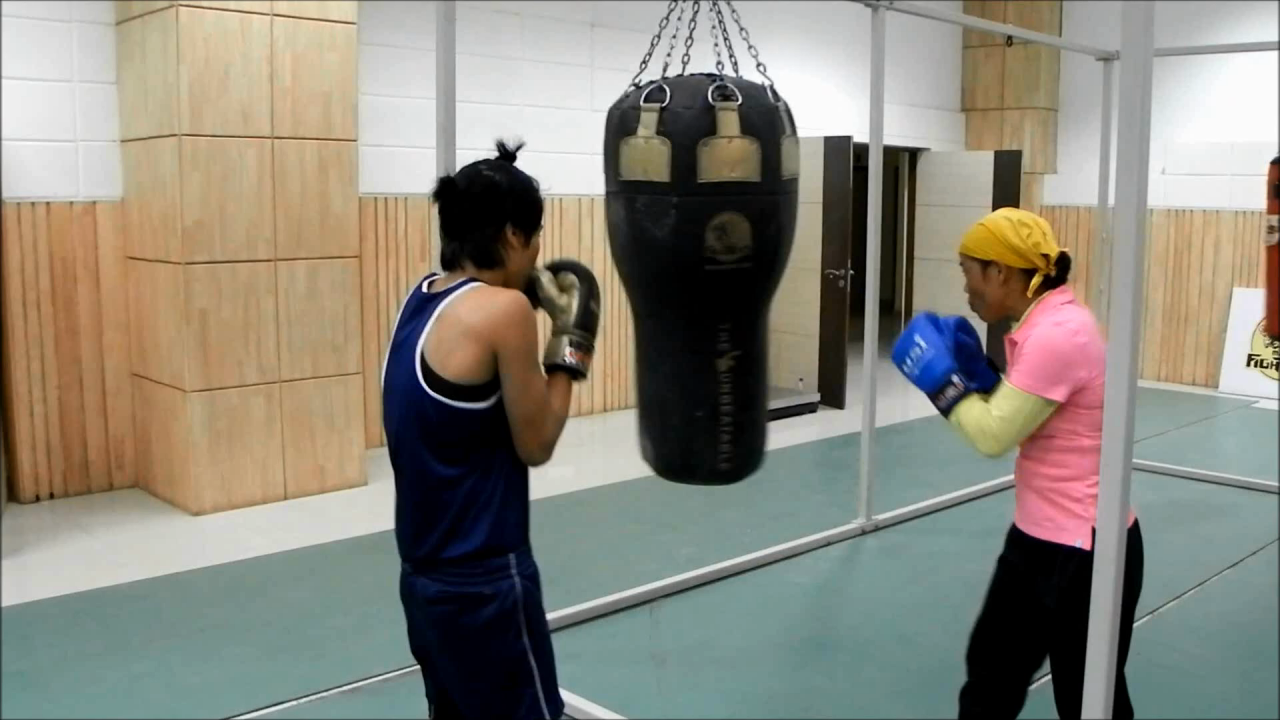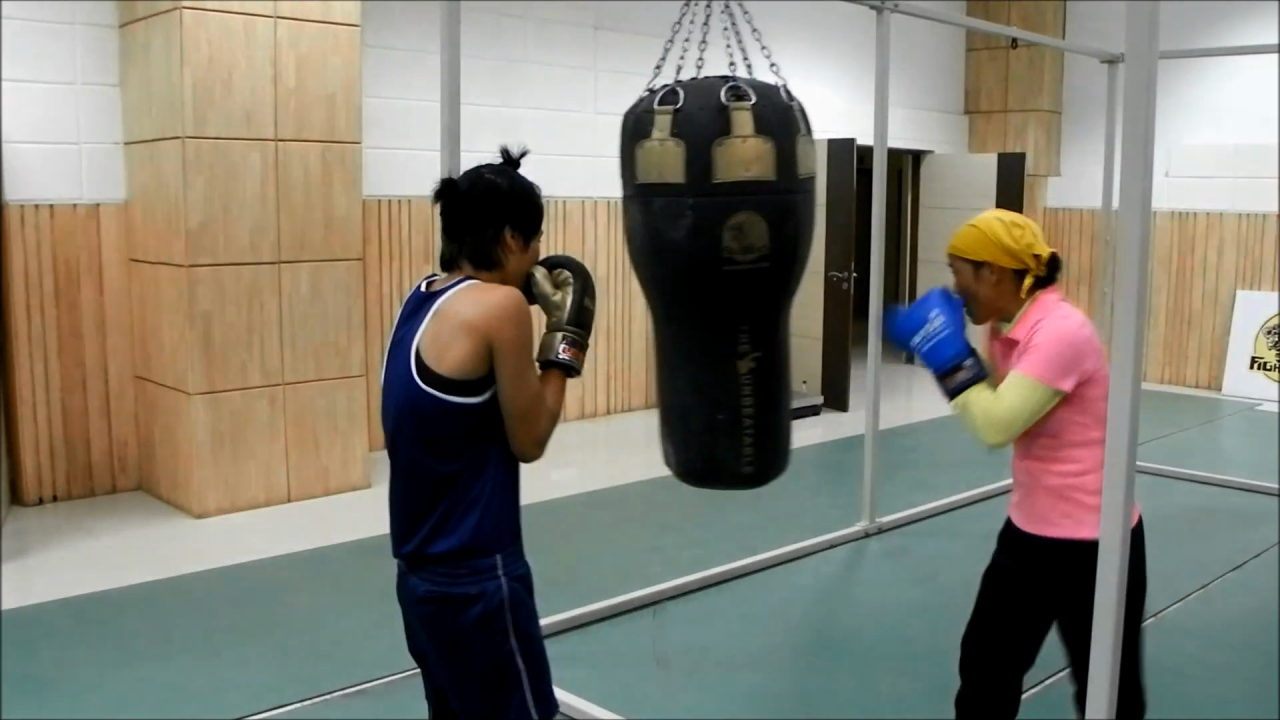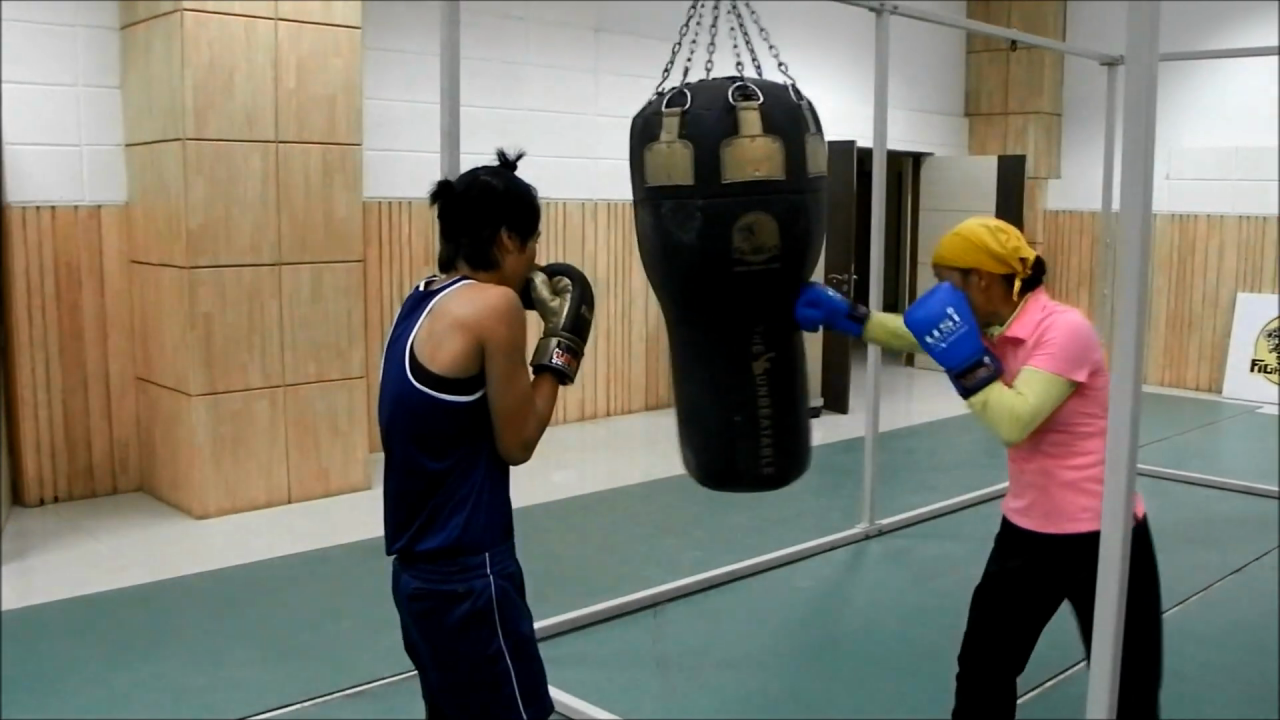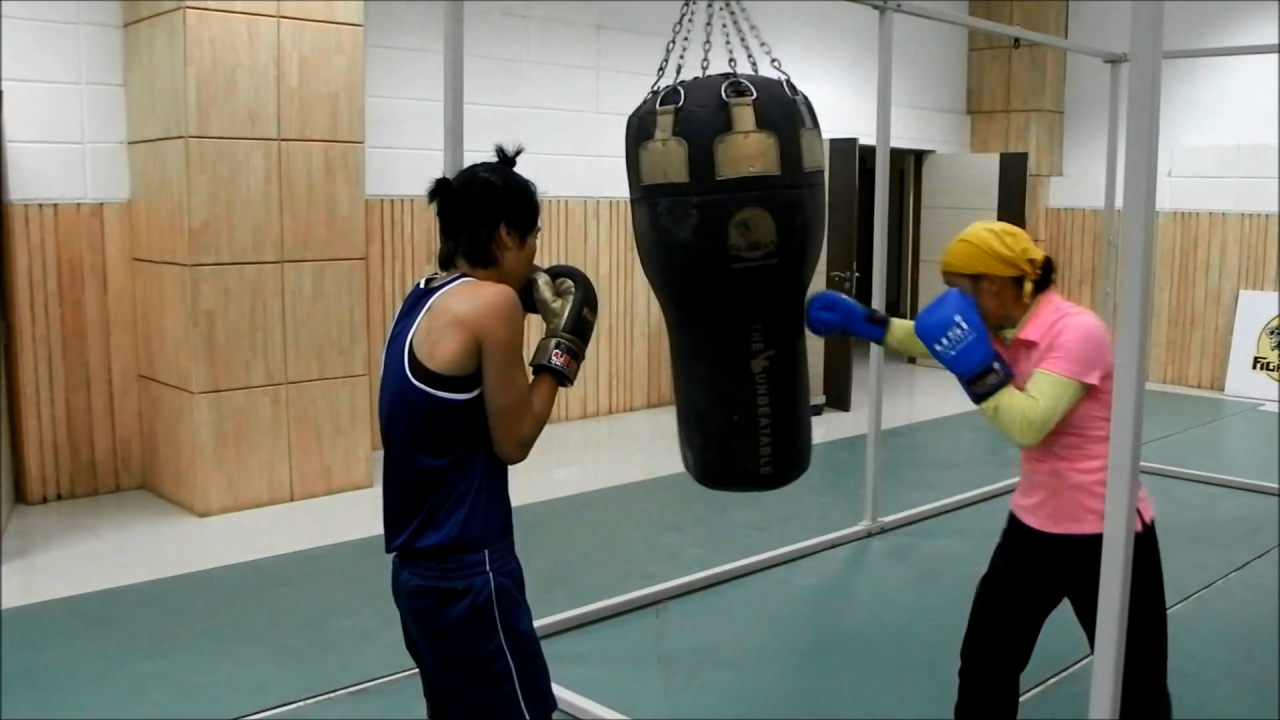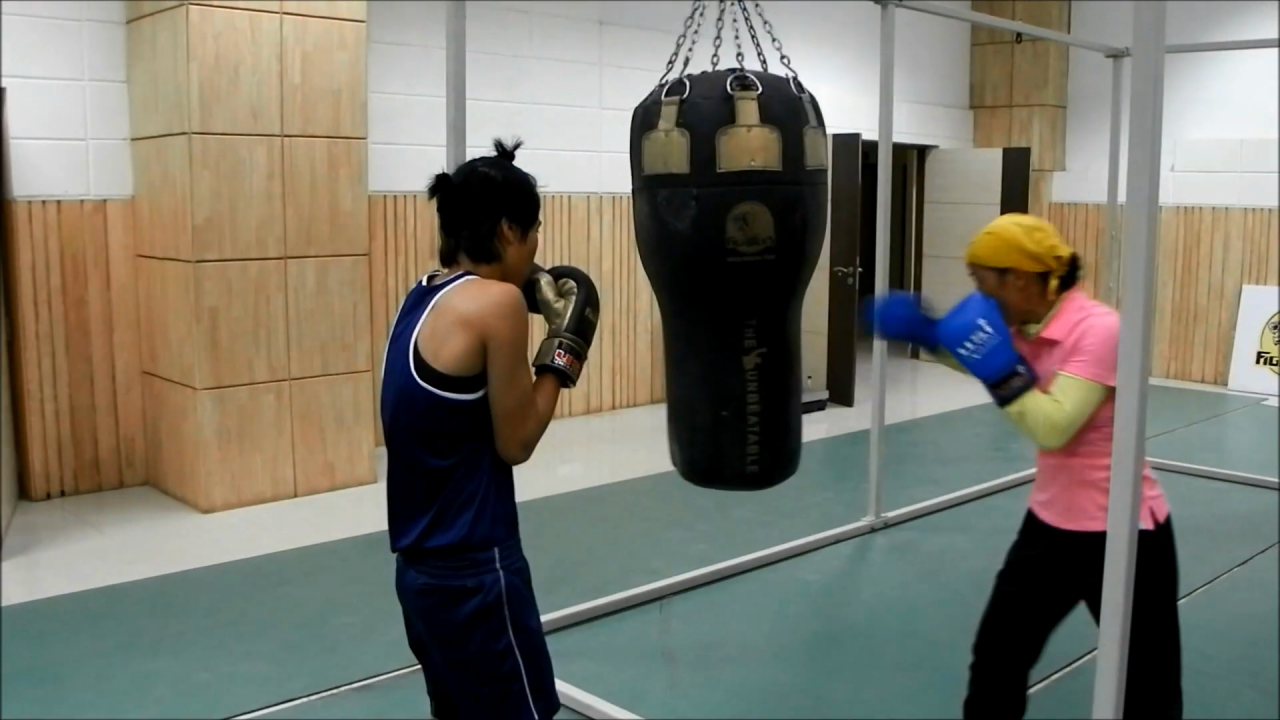
dt=0.1s
person 1, frame 1
left shoulder: (420, 300)
right shoulder: (503, 309)
right elbow: (535, 445)
right wrist: (571, 339)
left hip: (427, 571)
right hip: (484, 579)
person 1, frame 2
left shoulder: (421, 300)
right shoulder: (499, 305)
right elbow: (529, 440)
right wrist: (566, 334)
left hip: (423, 571)
right hip: (475, 577)
person 1, frame 3
left shoulder: (423, 301)
right shoulder: (492, 305)
right elbow: (516, 442)
right wrist: (562, 341)
left hip: (420, 568)
right hip: (467, 575)
person 1, frame 4
left shoulder: (424, 299)
right shoulder: (491, 303)
right elbow: (512, 441)
right wrist: (562, 342)
left hip: (421, 565)
right hip: (467, 572)
person 1, frame 5
left shoulder: (423, 297)
right shoulder: (496, 302)
right elbow: (515, 443)
right wrist: (565, 341)
left hip: (422, 565)
right hip: (474, 571)
person 2, frame 1
left shoulder: (1058, 334)
right shoulder: (1036, 327)
left elbow: (993, 436)
left wrist: (939, 374)
right wrist: (967, 362)
left hip: (1082, 546)
right hip: (1038, 534)
right knee: (992, 661)
person 2, frame 2
left shoulder: (1060, 329)
right shoulder: (1015, 328)
left elbow: (996, 425)
right elbow: (1001, 402)
left wrist: (946, 354)
left hip: (1090, 541)
right hip: (1032, 531)
right knee: (984, 665)
person 2, frame 3
left shoulder: (1064, 328)
right shoulder: (991, 327)
left elbow: (1015, 422)
right elbow: (918, 335)
left wrist: (964, 355)
right wrist: (844, 315)
left hip: (1099, 534)
right hip: (1028, 529)
right knee: (982, 664)
person 2, frame 4
left shoulder: (1078, 330)
right shoulder: (1003, 330)
left elbow: (1028, 426)
right elbow: (933, 342)
left wrist: (974, 360)
right wrist: (863, 322)
left hip: (1104, 536)
right hip: (1035, 527)
right knee: (985, 660)
person 2, frame 5
left shoulder: (1099, 330)
right shoulder: (1024, 327)
left elbow: (1052, 428)
left wrist: (995, 359)
right wrist: (929, 333)
right hip: (1052, 524)
right knee: (998, 656)
